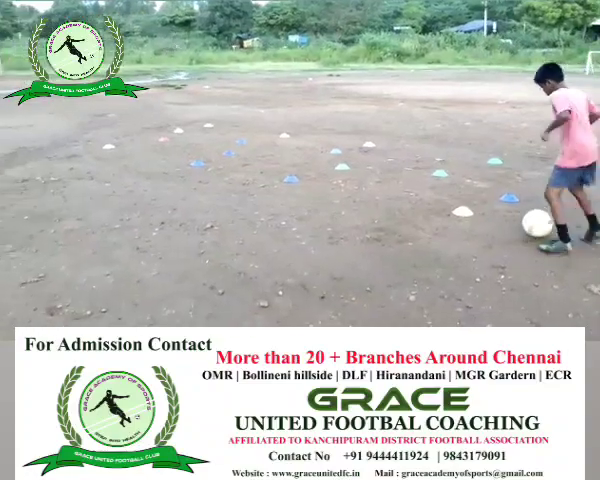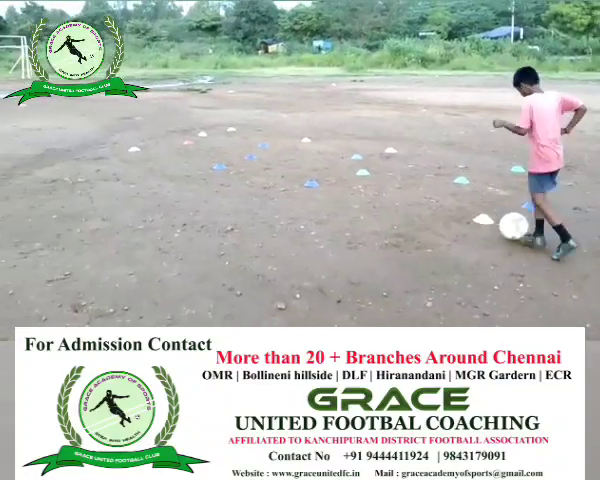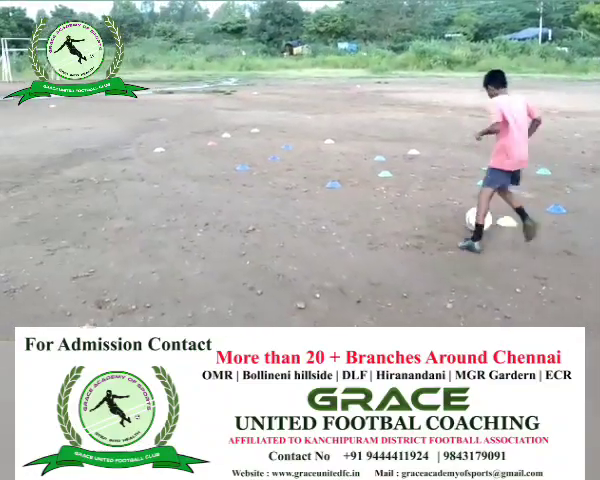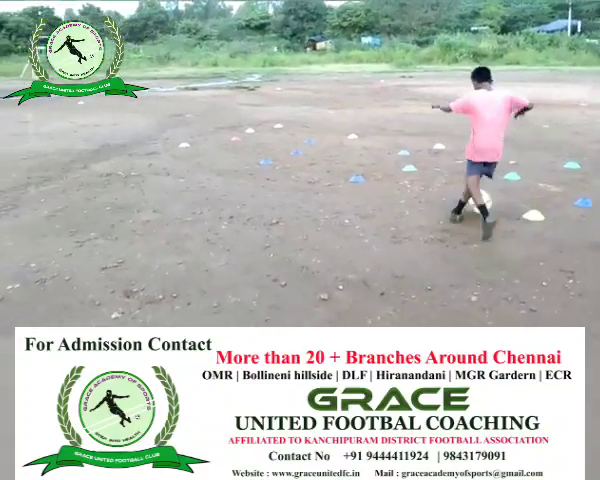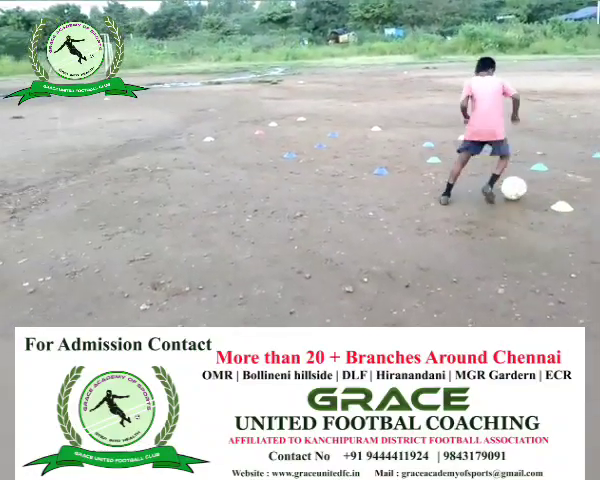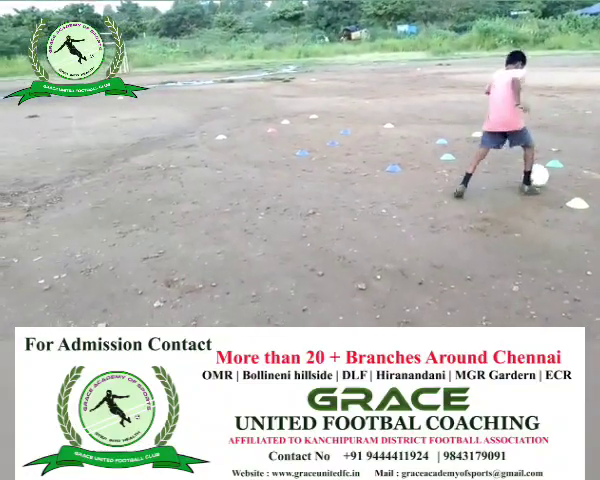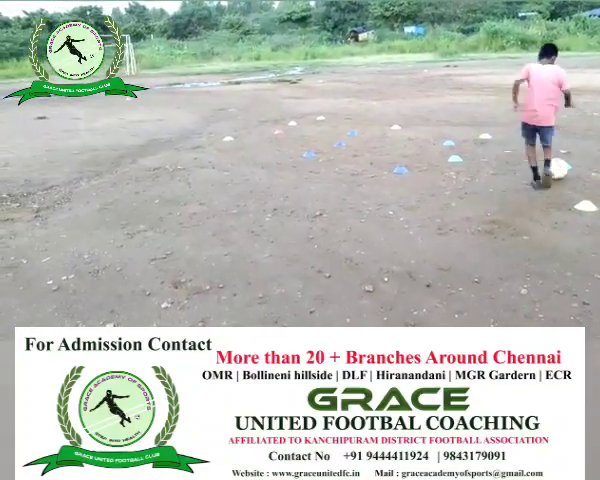
dt=0.3s
person 1, frame 1
left shoulder: (557, 96)
right shoulder: (578, 93)
left elbow: (565, 115)
left wrist: (548, 129)
left hip: (574, 155)
left knee: (551, 194)
right knee: (577, 190)
left ankle: (564, 241)
person 1, frame 2
left shoulder: (529, 102)
right shoulder: (556, 96)
left elbow: (522, 130)
right elbow: (582, 108)
left wrist: (502, 123)
right wrist: (568, 127)
left hip: (541, 159)
right hip: (556, 157)
left knee: (539, 201)
right knee: (539, 194)
left ankle: (567, 240)
right ankle: (538, 236)
person 1, frame 3
left shoulder: (496, 103)
right shoulder: (521, 100)
left elbow: (497, 126)
right elbow: (537, 120)
left wrist: (482, 132)
left hip: (504, 158)
right hip: (521, 157)
left knee: (485, 195)
right knee: (503, 190)
left ankle: (476, 240)
right ankle: (527, 220)
person 1, frame 4
left shoulder: (471, 98)
right shoulder: (505, 96)
left elbow: (449, 108)
right elbow: (529, 105)
left wrist: (438, 106)
right wrist: (519, 112)
left hip: (477, 150)
right hip: (495, 150)
left knee: (472, 184)
right knee: (473, 181)
left ankle: (487, 217)
right ankle: (457, 212)
person 1, frame 5
left shoulder: (470, 83)
right shoulder: (499, 81)
left elbow: (462, 105)
right elbow: (516, 97)
left wrist: (467, 117)
right wrist: (515, 114)
left hip: (475, 130)
right hip: (496, 131)
left knee: (460, 161)
right knee: (505, 157)
left ankle: (446, 194)
right ankle: (489, 186)
person 1, frame 6
left shoulder: (496, 75)
right shoulder: (519, 72)
left elbow: (488, 91)
right elbow: (515, 81)
right wrist: (518, 102)
left hip: (493, 123)
right hip: (513, 121)
left knee: (480, 155)
right knee: (529, 147)
left ankle: (463, 185)
right ankle: (527, 184)
person 1, frame 7
left shoulder: (530, 68)
right shoulder: (559, 71)
left elbow: (517, 82)
right elbow: (566, 92)
left wrist: (515, 100)
right wrist: (568, 103)
left hip: (529, 116)
right hip: (547, 118)
left knee: (530, 145)
right knee: (547, 147)
left ankle: (536, 178)
right ankle: (547, 168)
